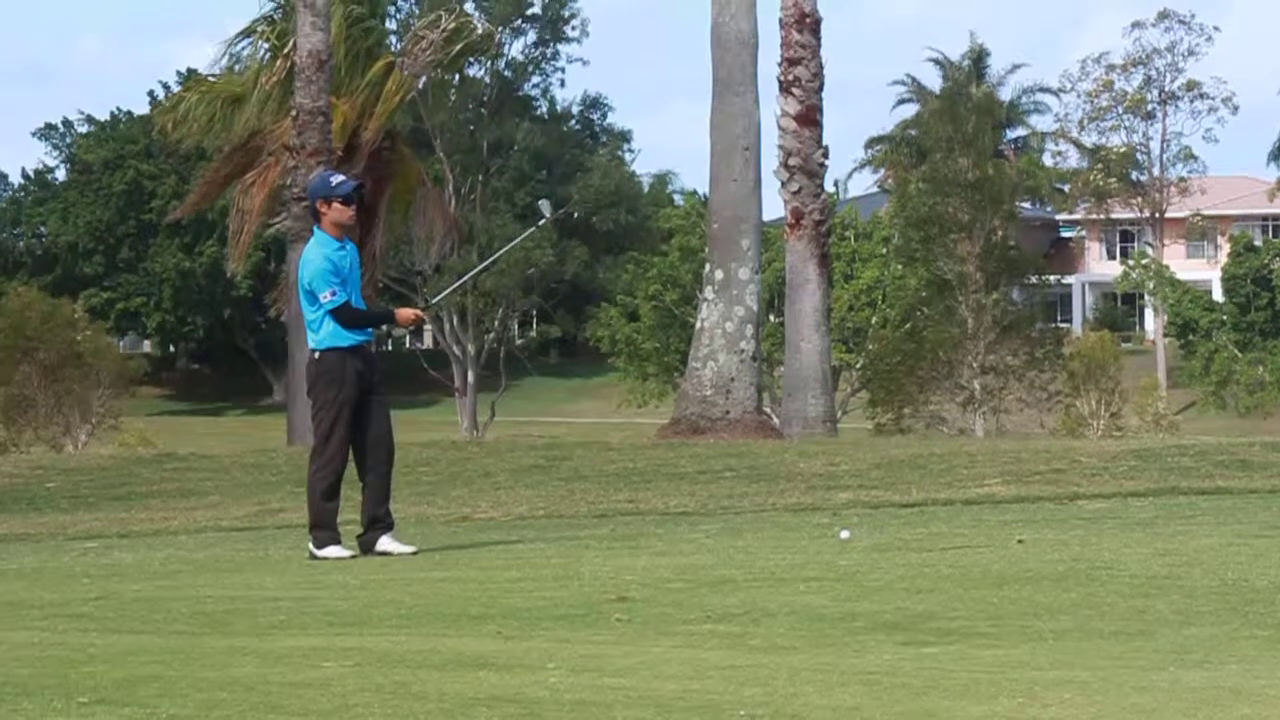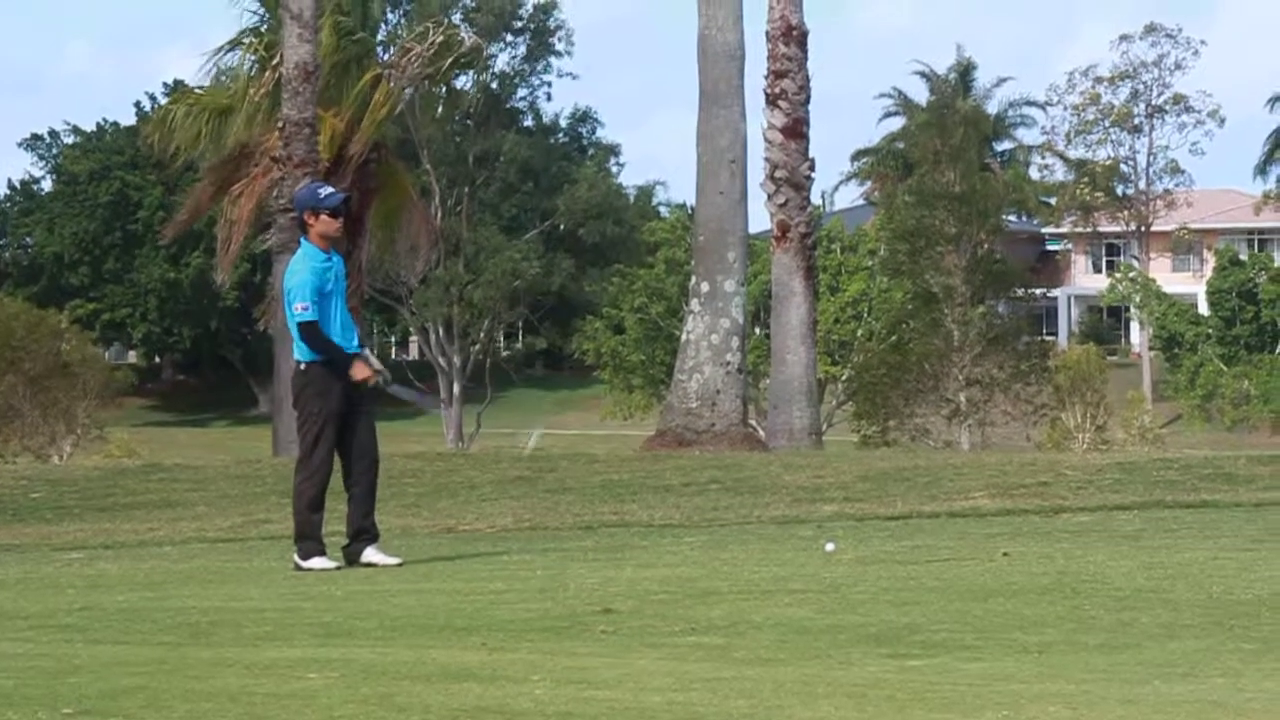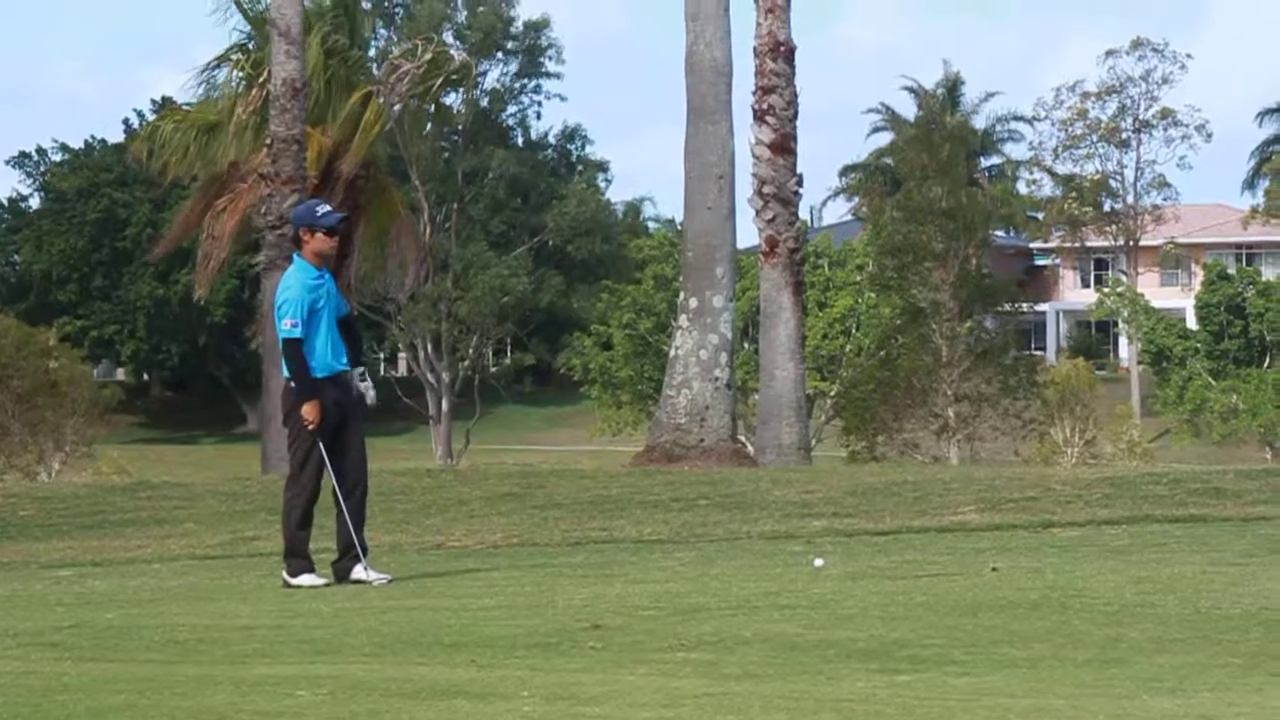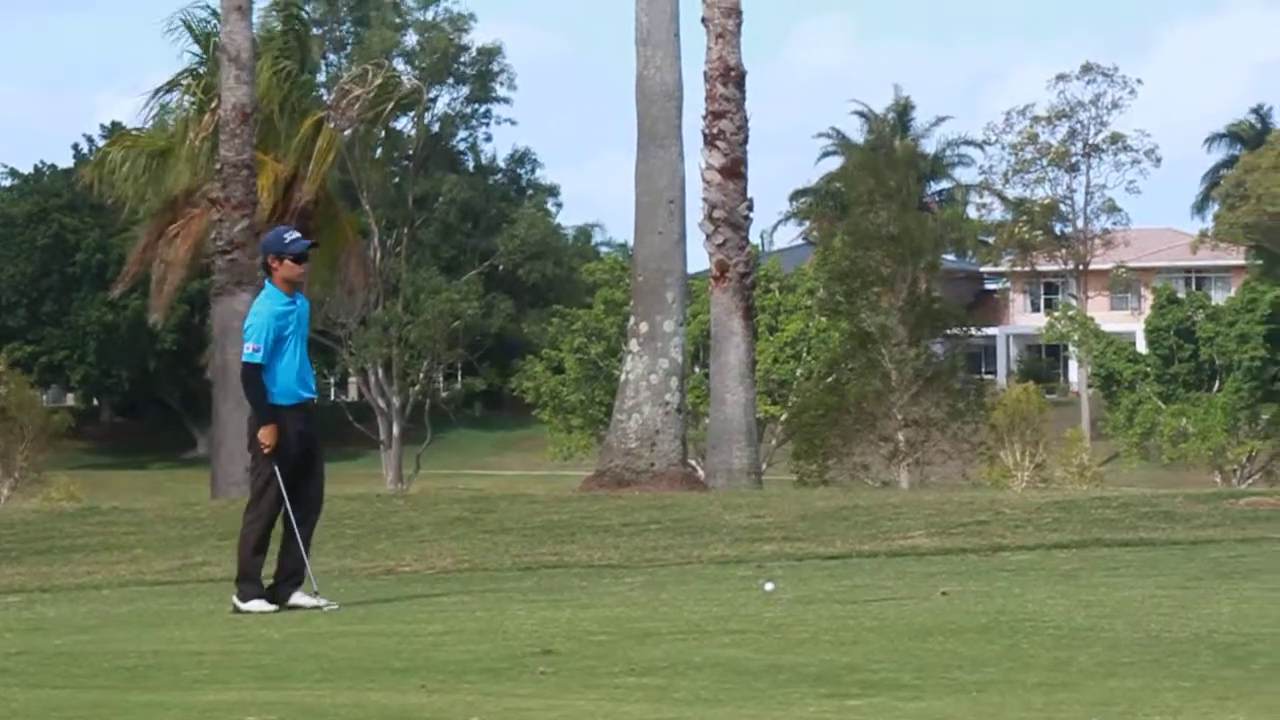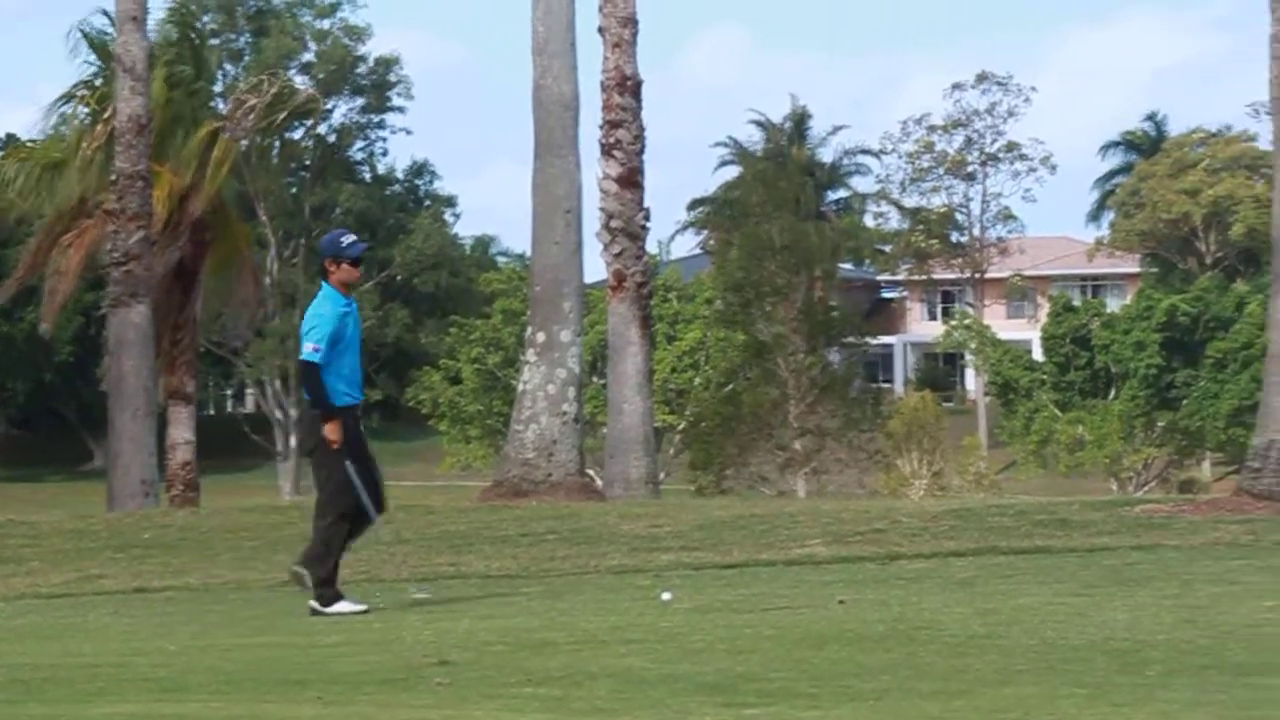
dt=1s
person 1, frame 1
left shoulder: (349, 248)
right shoulder: (318, 258)
right elbow: (344, 315)
left wrist: (388, 319)
right wrist: (393, 317)
left hip: (362, 356)
right hip: (332, 362)
left knee: (378, 448)
right knee: (331, 452)
left ankle: (377, 532)
right ankle: (323, 538)
person 1, frame 2
left shoulder: (335, 260)
right shoulder: (304, 269)
right elbow: (307, 332)
left wrist: (361, 356)
right wrist: (350, 365)
left hip: (346, 371)
right hip: (320, 375)
left knee: (363, 458)
right knee: (315, 464)
left ankle: (362, 543)
right ankle: (308, 549)
person 1, frame 3
left shoulder: (326, 278)
right shoulder: (296, 285)
right elbow: (291, 348)
left wrist: (359, 368)
right wrist: (308, 398)
left hip: (339, 386)
right hip: (308, 392)
left knee: (353, 477)
right knee: (305, 482)
left ankle: (350, 560)
right ankle: (296, 566)
person 1, frame 4
left shoulder: (301, 304)
right shoulder: (266, 310)
right elbow: (251, 372)
right wrist: (266, 423)
left hip: (302, 414)
right hip: (277, 418)
left knee: (308, 504)
right knee: (265, 506)
left ankle: (287, 587)
right ankle: (247, 592)
person 1, frame 5
left shoulder: (348, 307)
right shoulder: (325, 312)
right elbow: (307, 370)
right wrist: (330, 419)
left hip: (344, 417)
right hip: (326, 419)
left knee: (371, 501)
right knee: (336, 509)
left ankle: (311, 564)
right ankle: (324, 596)
